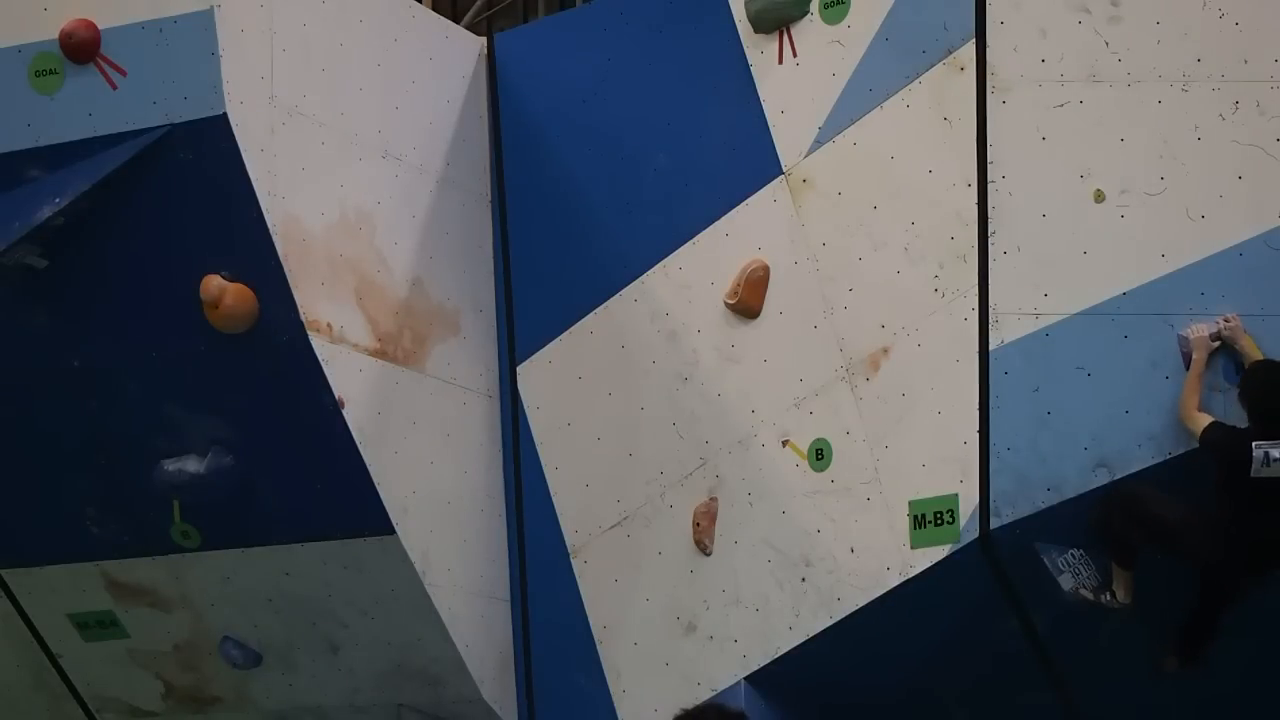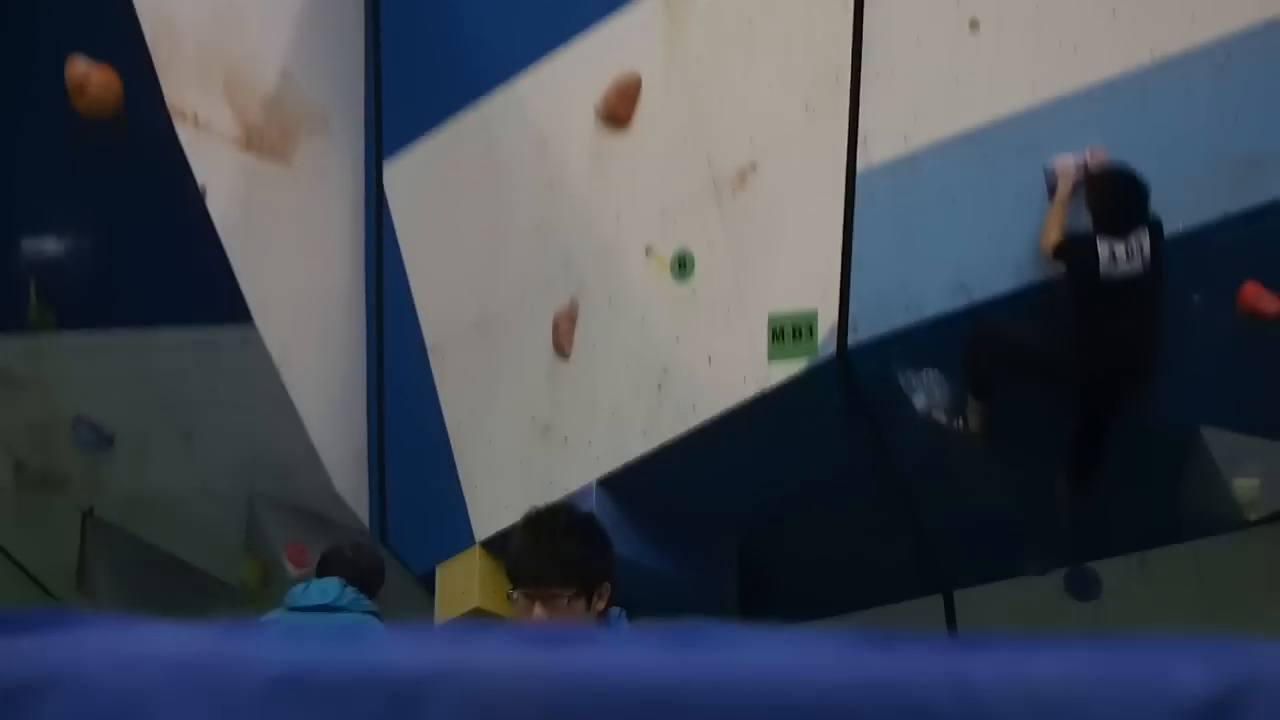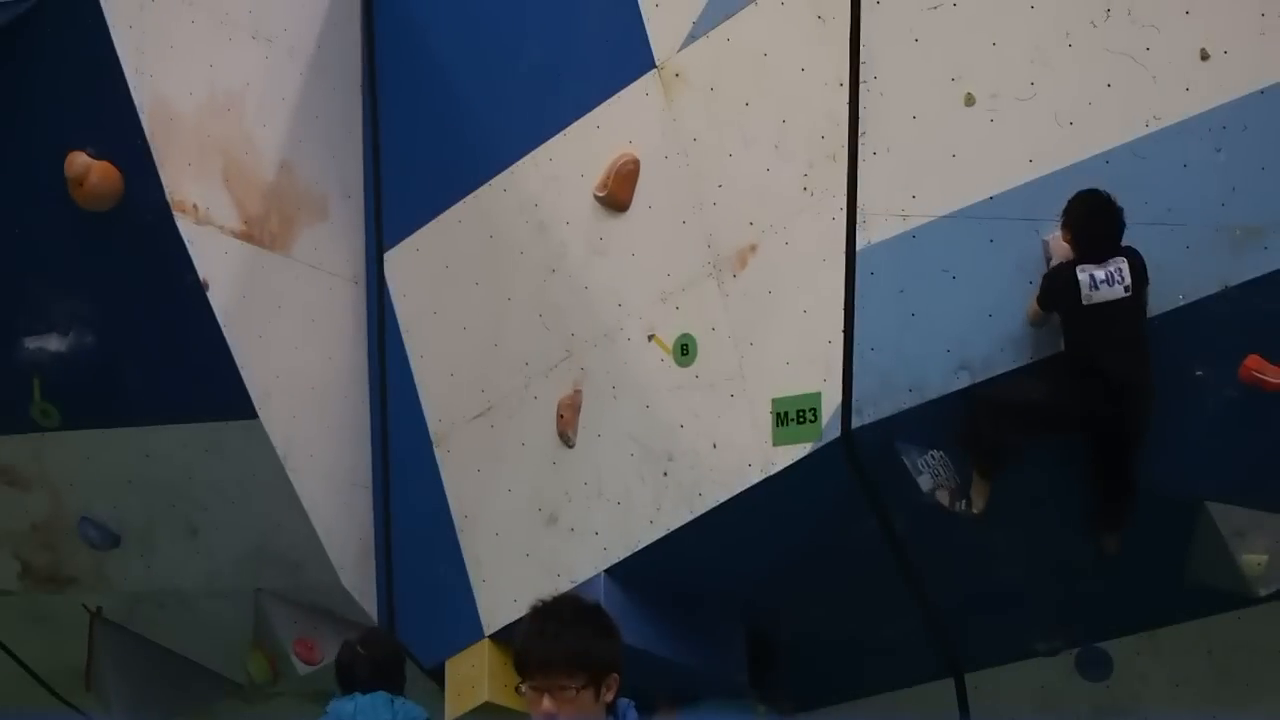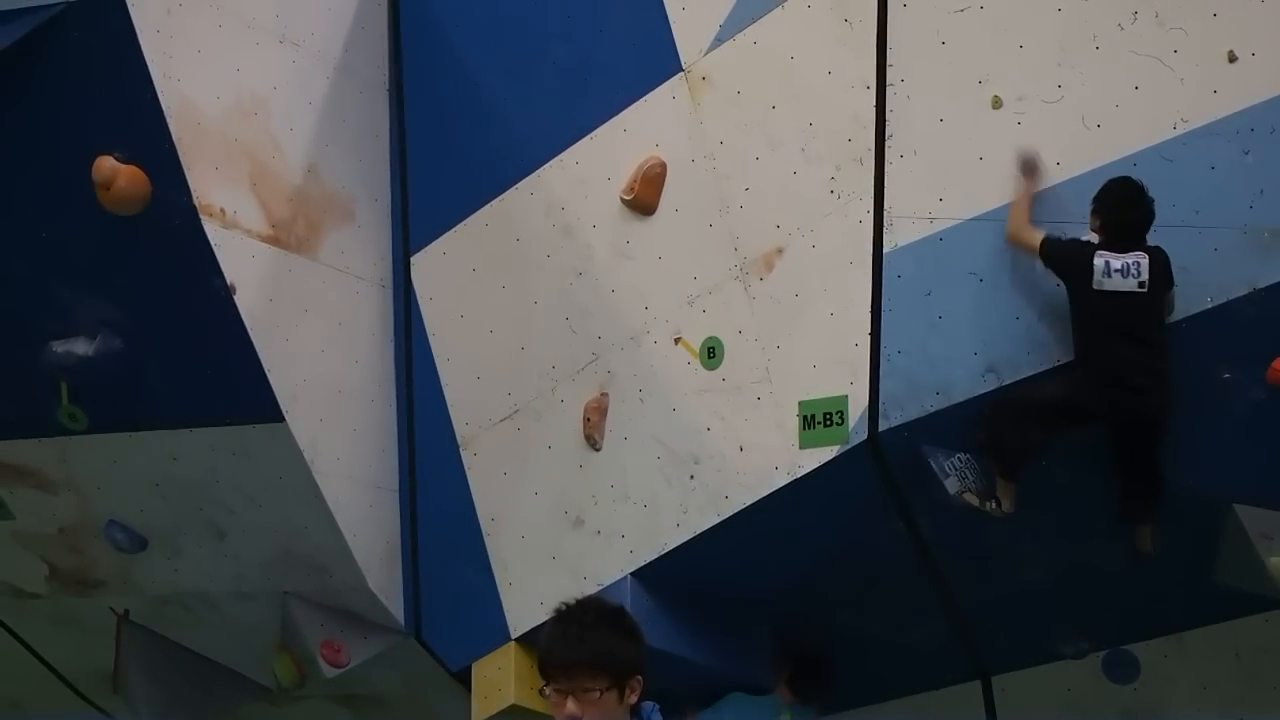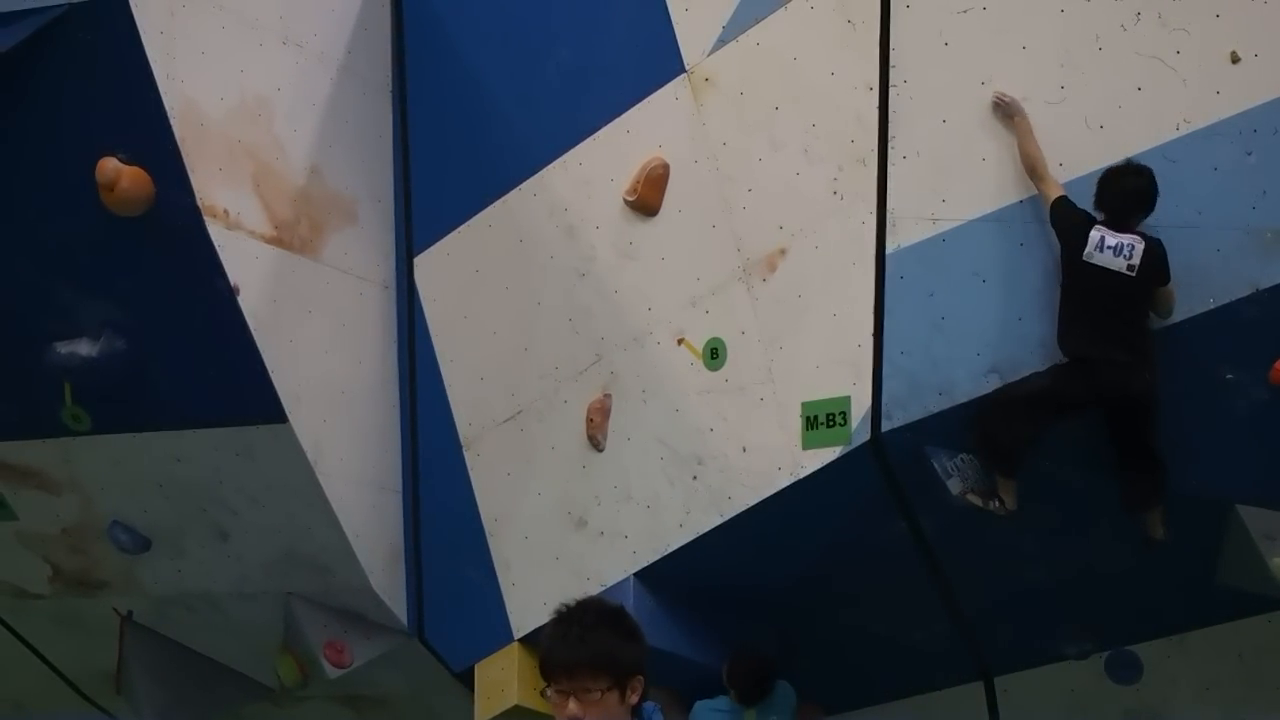
dt=0.7s
person 1, frame 1
left shoulder: (1232, 443)
left elbow: (1188, 412)
left wrist: (1200, 356)
right wrist: (1243, 342)
left hip: (1217, 542)
left knee: (1122, 504)
right knee: (1213, 598)
left ankle: (1121, 593)
right ankle: (1182, 658)
person 1, frame 2
left shoulder: (1085, 249)
right shoulder: (1152, 234)
left elbow: (1049, 242)
right elbow: (1130, 210)
left wrist: (1065, 190)
right wrist: (1106, 177)
left hip: (1085, 358)
right hip: (1135, 366)
left knee: (988, 341)
right knee: (1095, 423)
left ankle: (974, 421)
right ankle: (1075, 488)
person 1, frame 3
left shoulder: (1063, 277)
right shoulder: (1134, 262)
left elbow: (1035, 317)
left hip: (1079, 391)
right hip: (1132, 395)
left knee: (989, 406)
right knee: (1116, 468)
left ankle: (978, 498)
right ankle: (1110, 533)
person 1, frame 4
left shoulder: (1079, 257)
right shoulder: (1158, 259)
left elbow: (1016, 231)
right elbow: (1167, 310)
left wrist: (1027, 181)
left hip: (1094, 385)
right hip: (1149, 391)
left knee: (1009, 411)
right knee: (1140, 461)
left ankle: (1004, 499)
right ankle: (1144, 532)
person 1, frame 5
left shoulder: (1078, 230)
right shoulder: (1152, 251)
left elbow: (1038, 172)
right elbow: (1165, 309)
left wrist: (1018, 119)
left hip: (1083, 372)
right hip: (1135, 377)
left knee: (999, 412)
right knee: (1139, 451)
left ankle: (1006, 499)
right ankle: (1154, 525)
